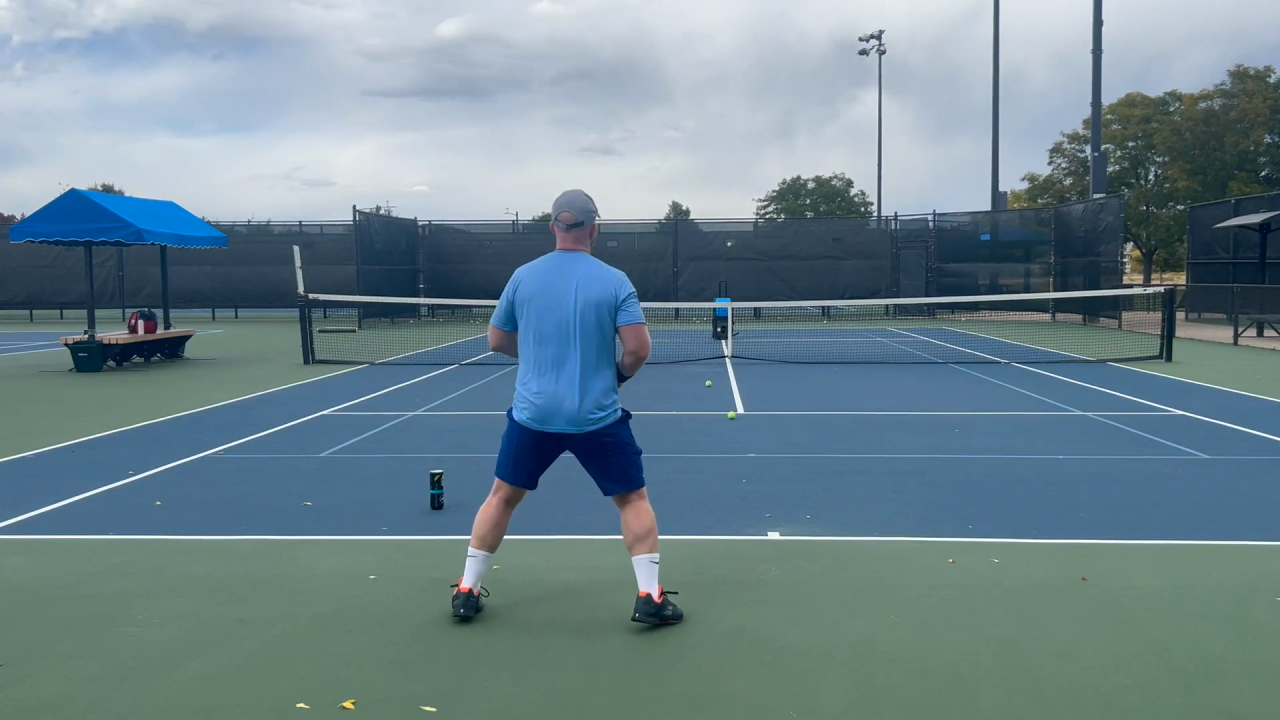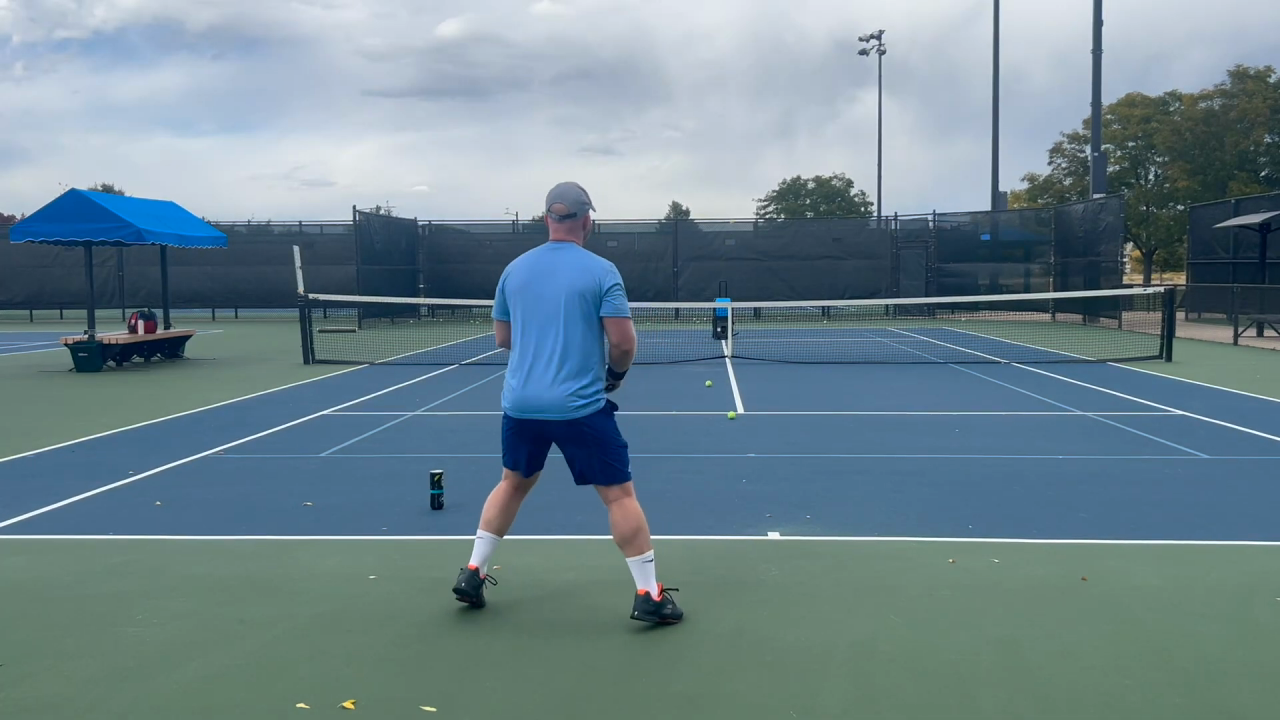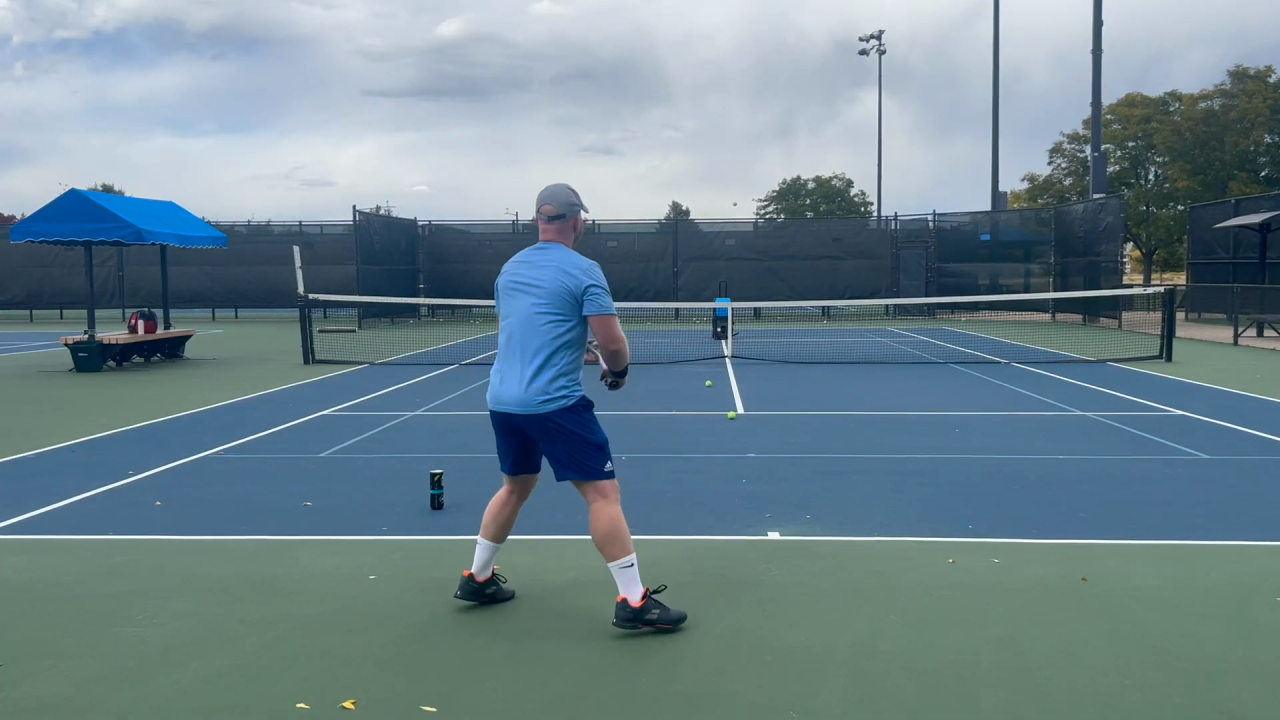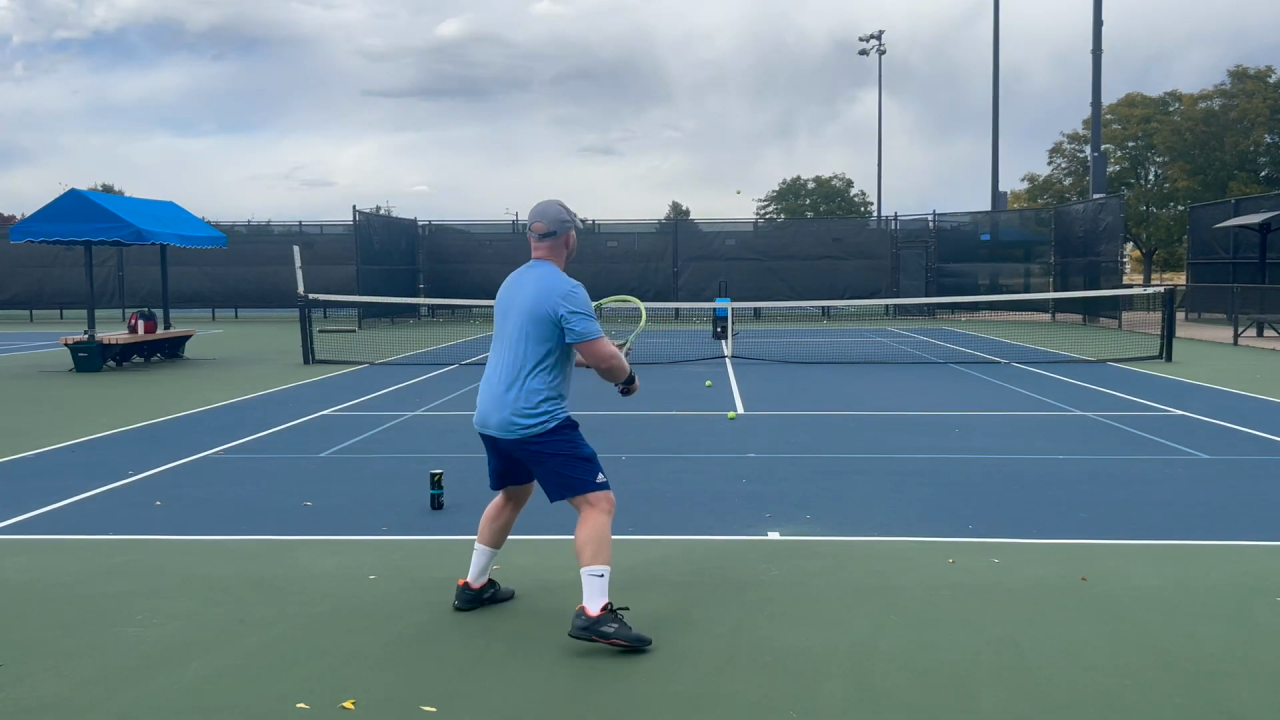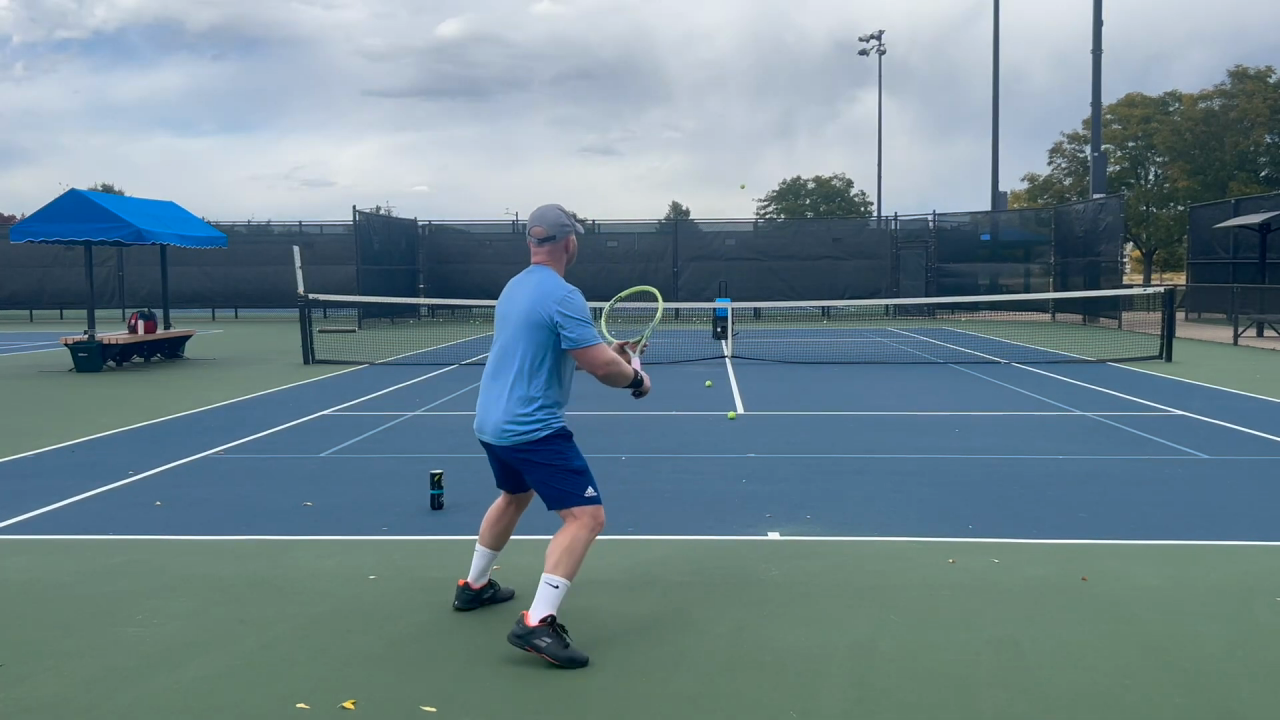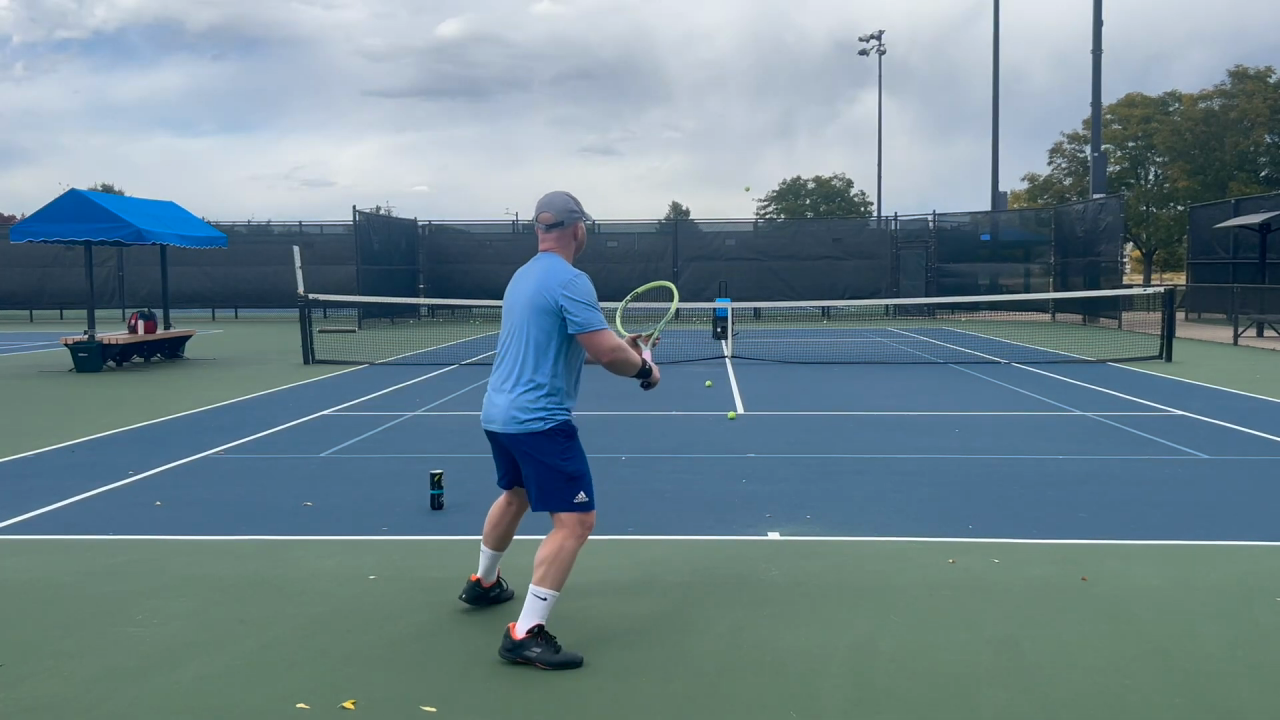
dt=0.1s
person 1, frame 1
left shoulder: (521, 278)
right shoulder: (614, 281)
left elbow: (498, 343)
right elbow: (639, 350)
right wrist: (620, 373)
left hip: (532, 415)
right hip: (596, 417)
left knee: (502, 496)
right knee: (634, 499)
left ankle: (467, 590)
right ankle: (651, 597)
person 1, frame 2
left shoulder: (515, 269)
right shoulder: (602, 271)
left elbow: (504, 338)
right elbow: (624, 342)
right wrist: (616, 373)
left hip: (521, 403)
right hip: (581, 406)
left knee: (513, 484)
right knee: (620, 495)
left ankle: (473, 574)
right ankle: (650, 595)
person 1, frame 3
left shoulder: (510, 268)
right shoulder: (583, 270)
right elbow: (610, 339)
right wrist: (617, 369)
left hip: (504, 400)
right hip: (553, 403)
left knee: (518, 484)
right knee: (602, 494)
left ankle: (477, 577)
right ankle: (634, 601)
person 1, frame 4
left shoulder: (513, 284)
right shoulder: (568, 293)
right elbow: (603, 360)
left wrist: (582, 357)
right wrist: (627, 376)
left hip: (493, 418)
right hip: (538, 423)
left knee: (514, 493)
right knee: (597, 504)
left ankle: (474, 584)
right ankle: (595, 612)
person 1, frame 5
left shoulder: (515, 288)
right shoulder: (562, 295)
right elbow: (600, 366)
left wrist: (606, 354)
right wrist: (636, 379)
left hip: (492, 424)
right hip: (533, 430)
left knee: (514, 498)
right knee: (585, 518)
left ankle: (474, 585)
right ankle: (537, 624)
person 1, frame 6
left shoulder: (523, 276)
right shoulder: (571, 281)
right elbow: (605, 353)
left wrist: (617, 345)
right wrist: (645, 369)
left hip: (498, 414)
right hip: (540, 421)
left knee: (516, 494)
right knee: (574, 522)
left ankle: (483, 582)
right ankle: (524, 634)
